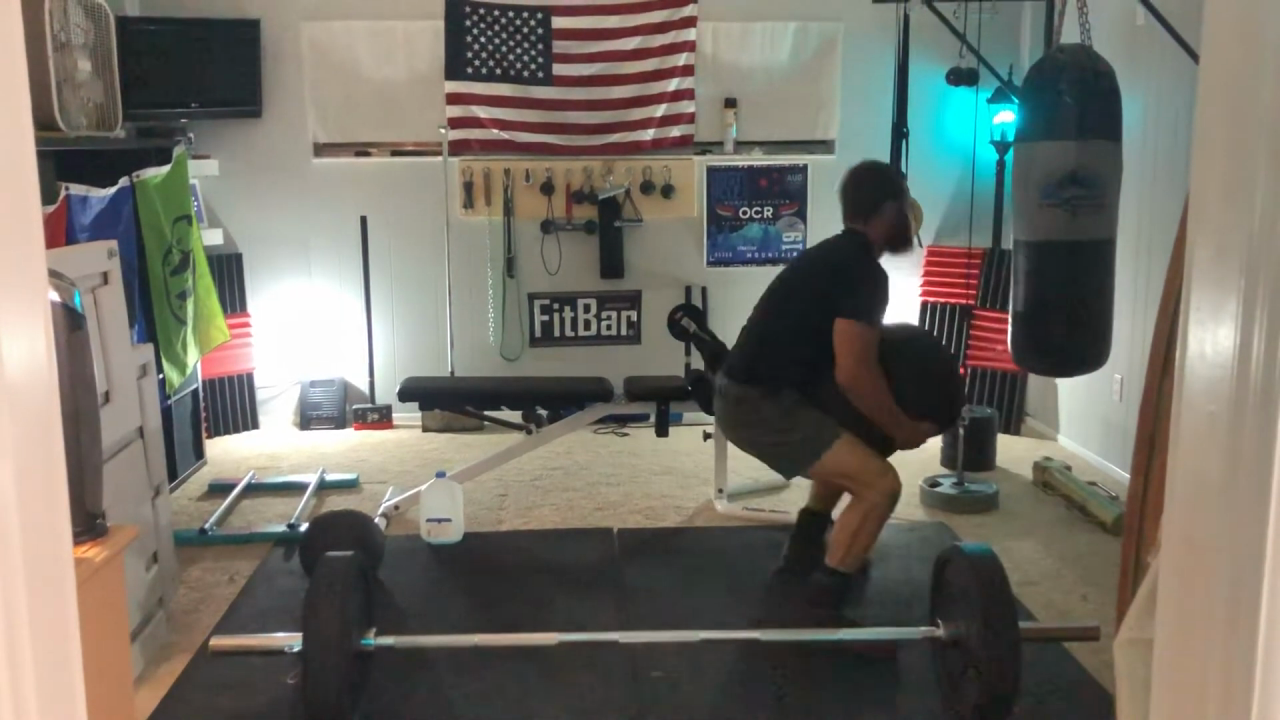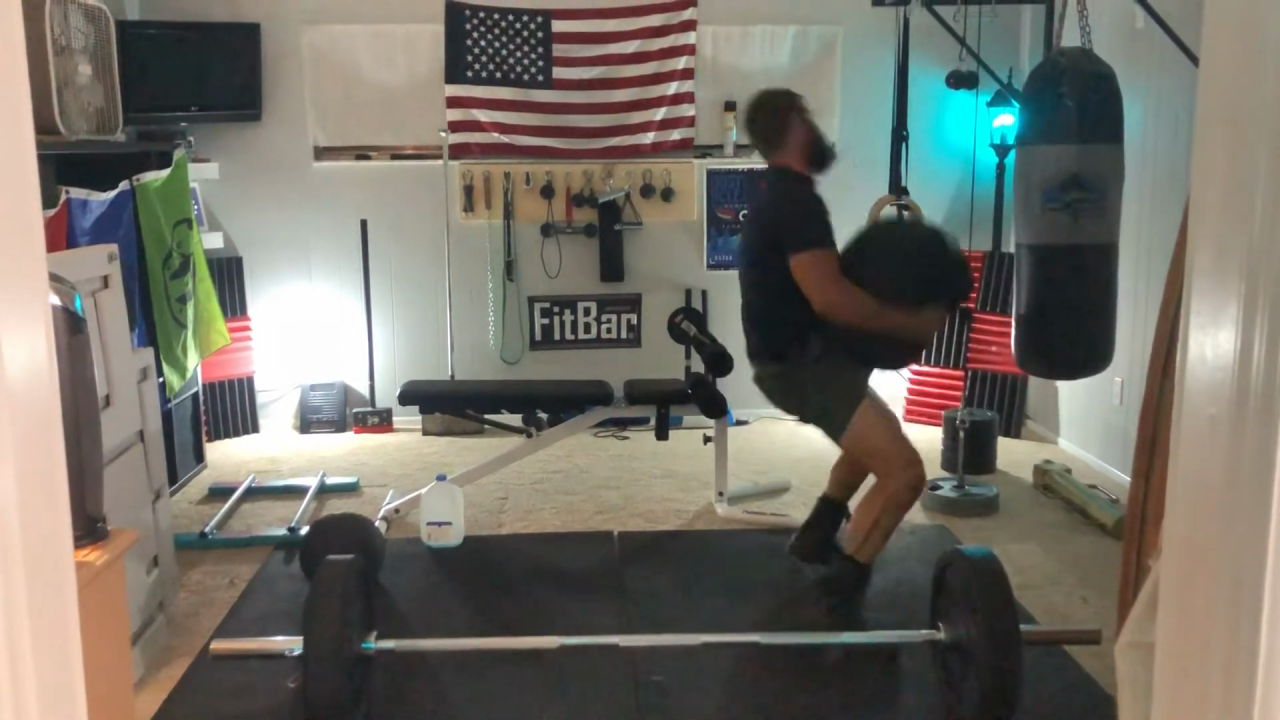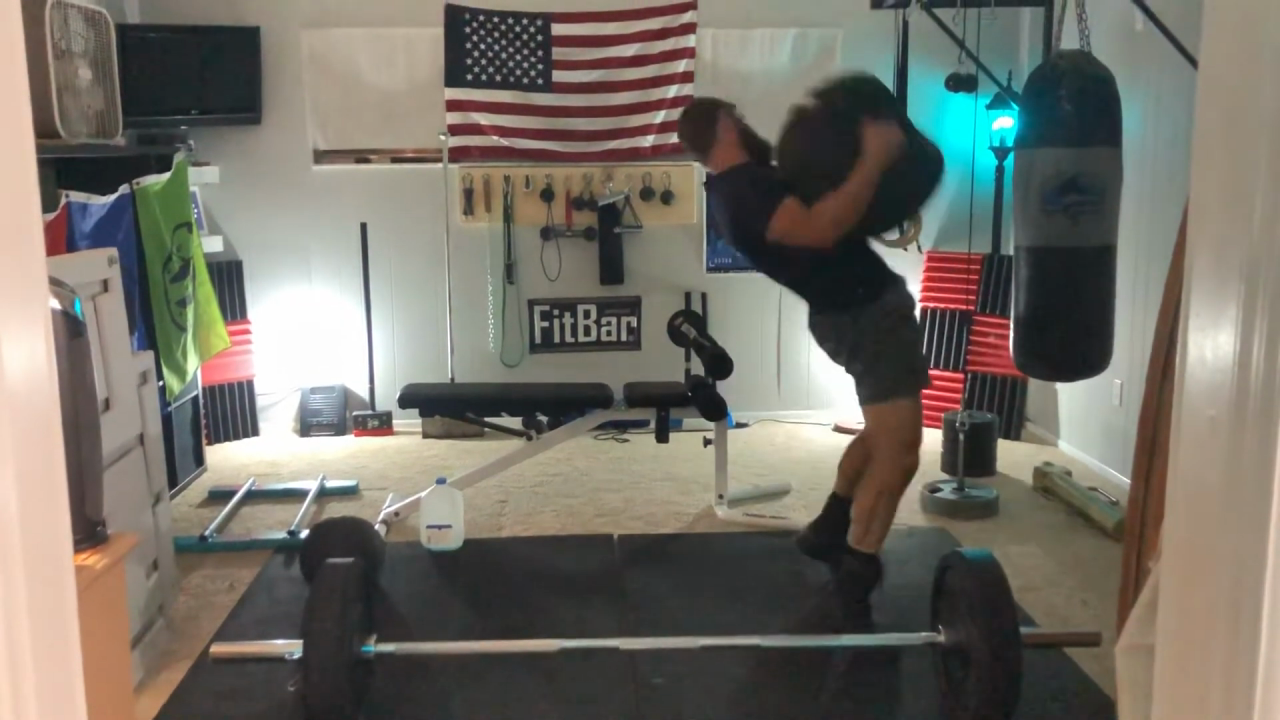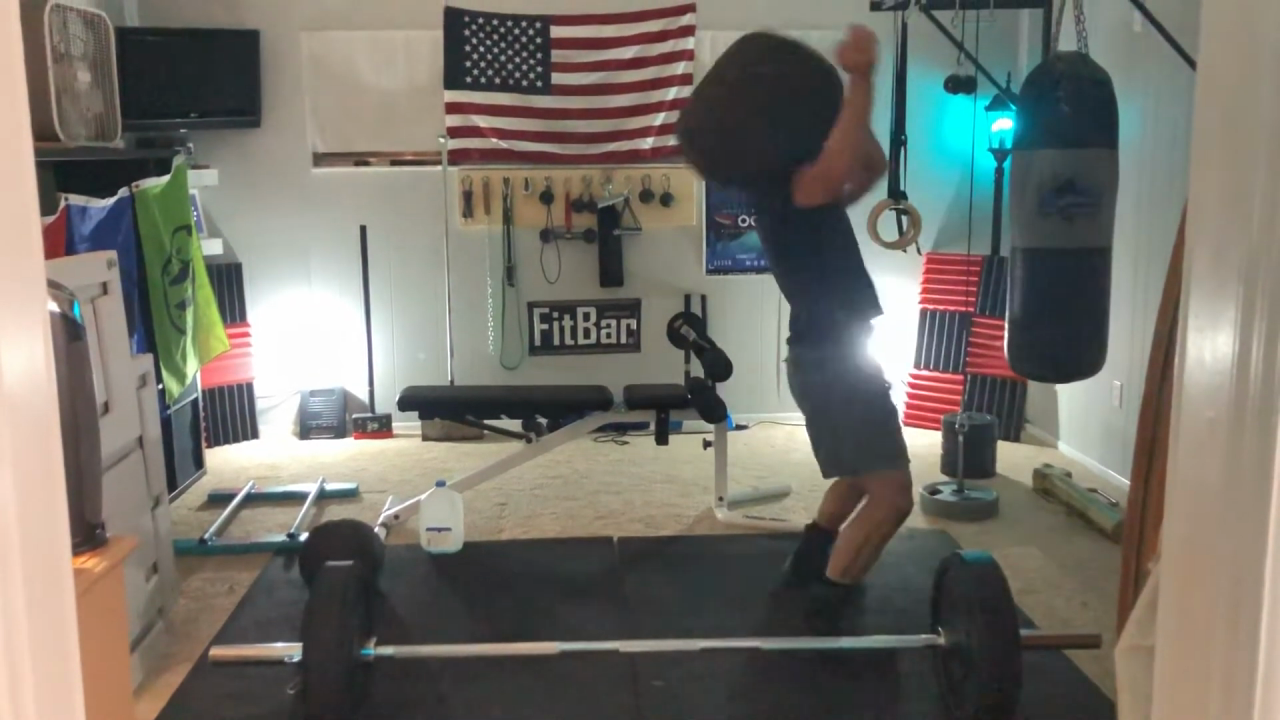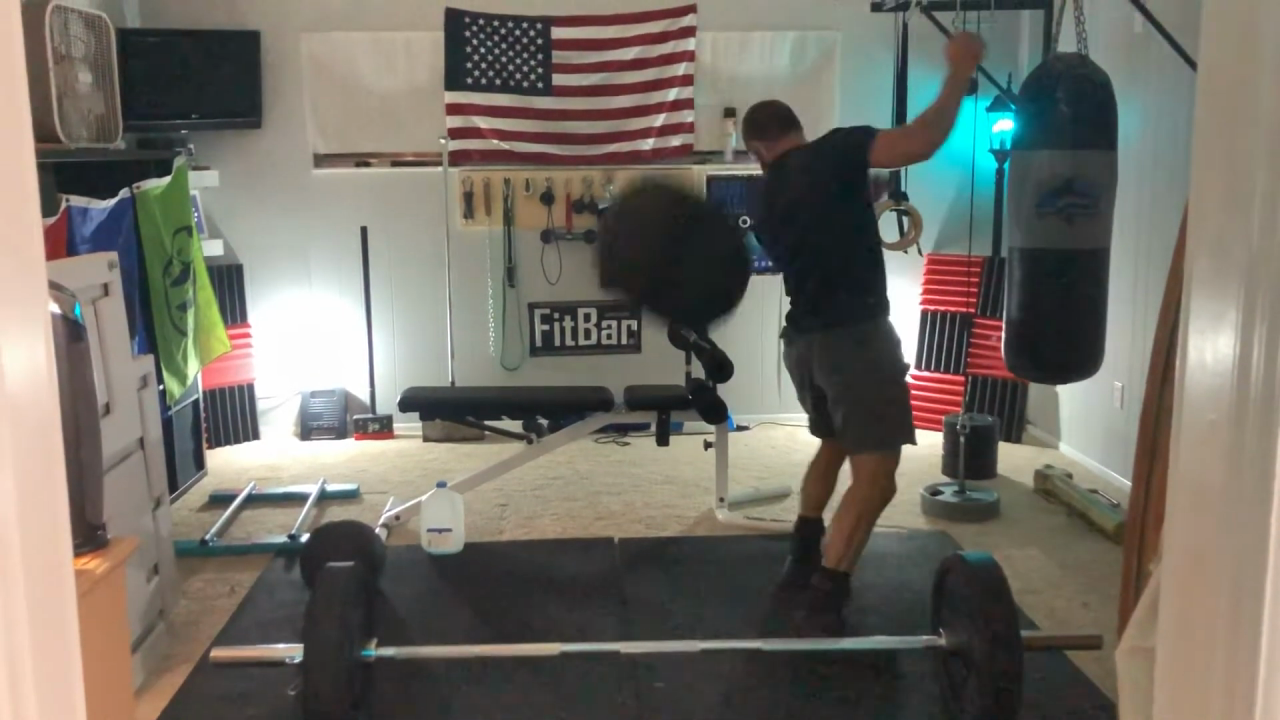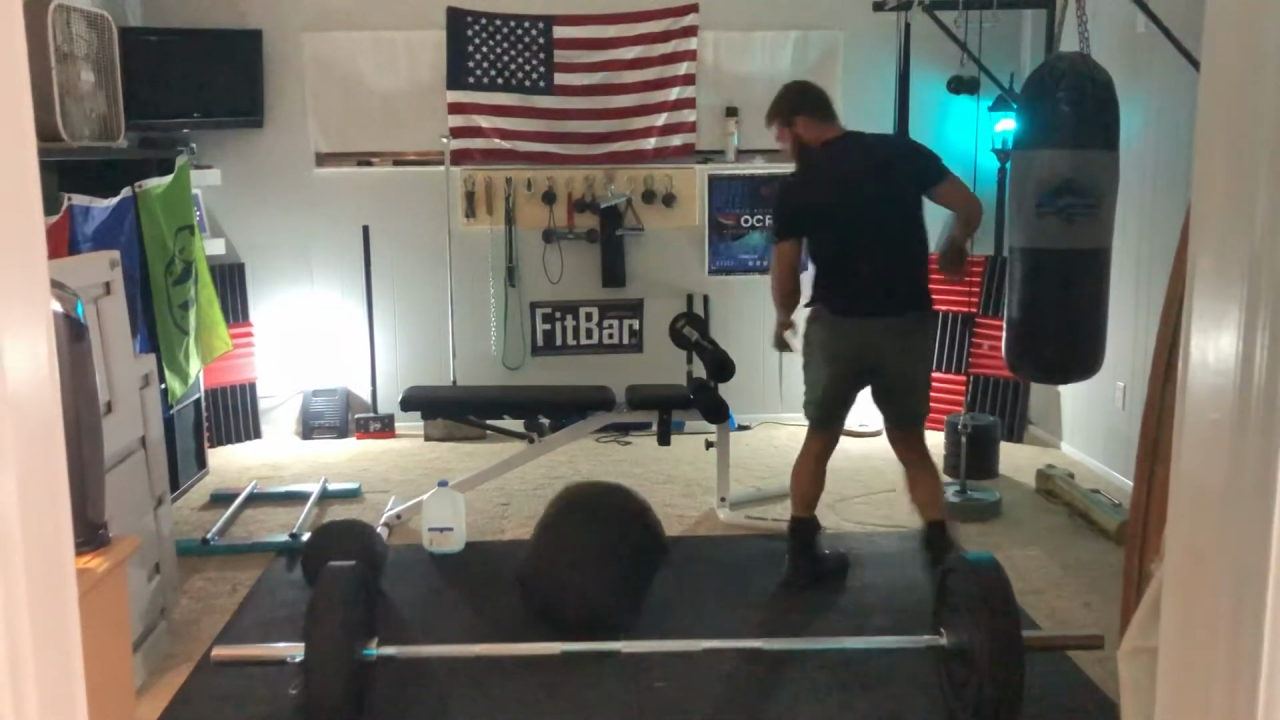
dt=0.3s
person 1, frame 1
left shoulder: (835, 256)
right shoulder: (865, 273)
right elbow: (853, 375)
right wrist: (902, 427)
left hip: (760, 391)
right hip: (759, 406)
left knee: (849, 449)
right knee: (879, 483)
left ankle: (804, 548)
right ankle: (822, 605)
person 1, frame 2
left shoulder: (780, 197)
right shoulder: (794, 201)
right elbow: (830, 299)
left wrist: (895, 312)
right wrist: (911, 323)
left hip: (796, 354)
right hip: (800, 364)
left knee: (877, 432)
right knee: (904, 469)
left ankle: (817, 536)
right ankle: (839, 591)
person 1, frame 3
left shoulder: (749, 185)
right shoulder: (741, 190)
left elbow: (818, 216)
right elbow: (823, 229)
right wrist: (874, 159)
left hip: (856, 310)
right hip: (862, 315)
left knee: (879, 445)
right knee: (895, 456)
left ankle: (825, 535)
right ankle: (853, 589)
person 1, frame 4
left shoulder: (795, 190)
right shoulder: (783, 189)
left elbow: (866, 168)
right elbow: (838, 172)
right wrist: (858, 77)
left hip: (824, 354)
right hip: (833, 360)
left knee: (867, 472)
right knee: (891, 495)
left ankle: (810, 558)
right ankle: (825, 607)
person 1, frame 5
left shoulder: (770, 196)
right shoulder: (836, 150)
right elbow: (922, 139)
right wrist: (959, 76)
left hip: (802, 337)
right hip: (856, 335)
left knee: (835, 444)
right knee: (875, 476)
left ankle: (804, 561)
right ankle: (823, 603)
person 1, frame 6
left shoulder: (797, 187)
right shoulder: (900, 154)
left elbow: (784, 276)
right elbow: (969, 208)
left wrist: (783, 320)
right wrist: (956, 245)
left hip: (835, 328)
right hip: (907, 326)
left knee: (819, 441)
right knee: (911, 448)
left ankle: (802, 556)
right ankle: (941, 556)
